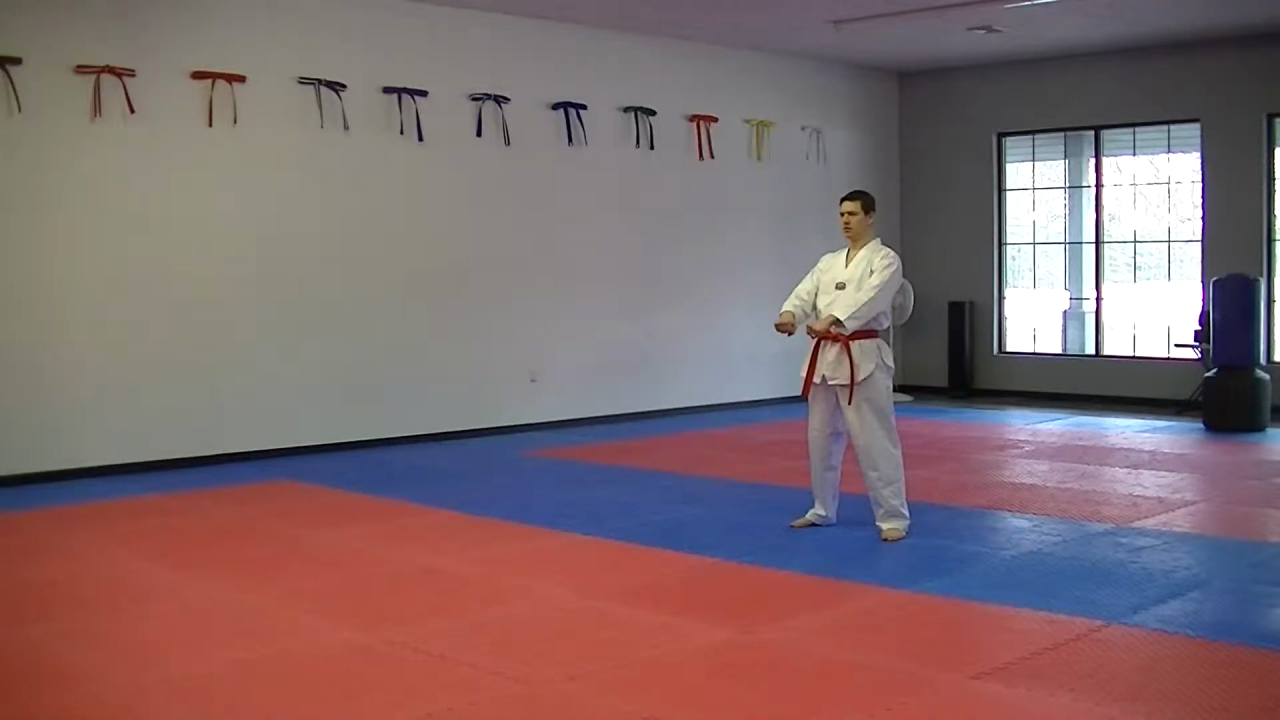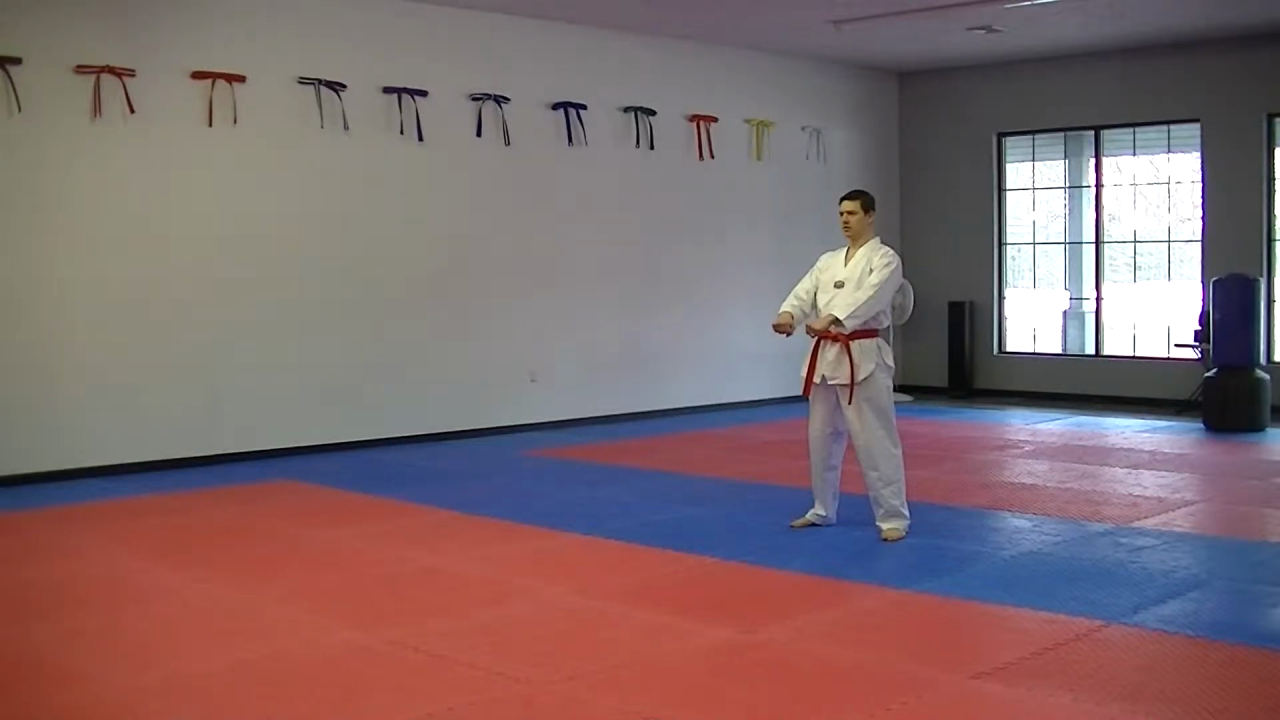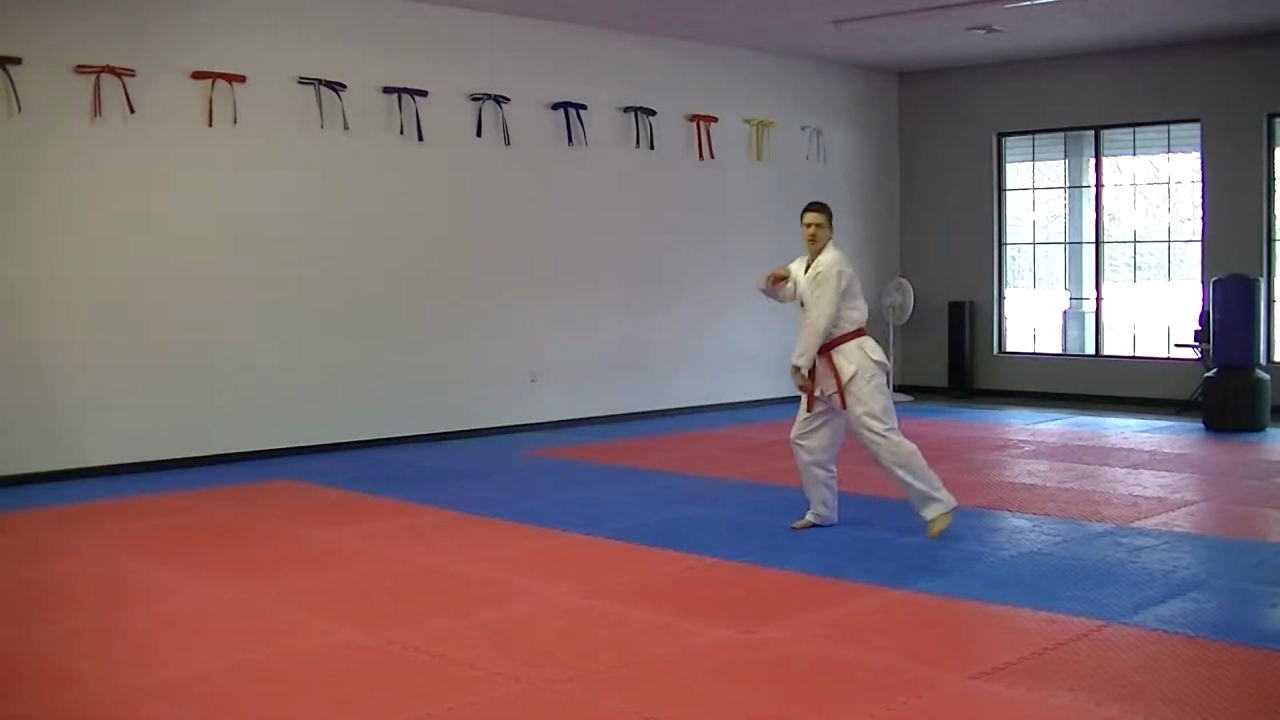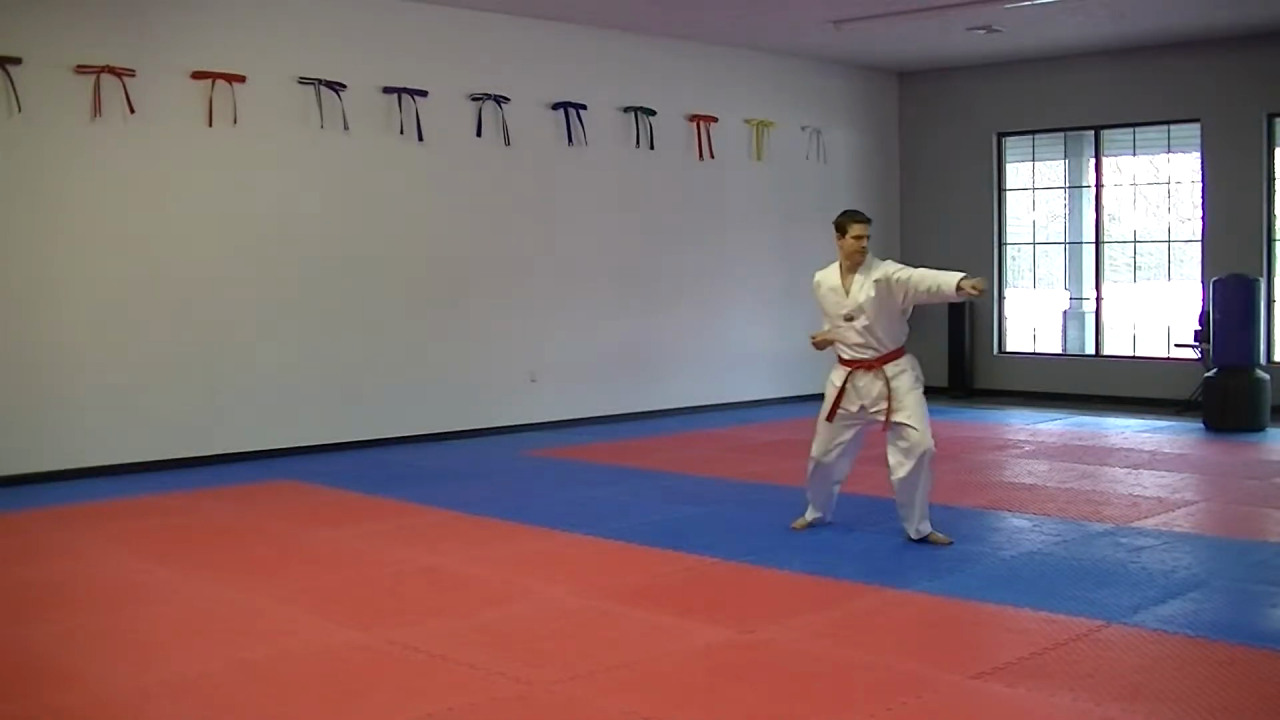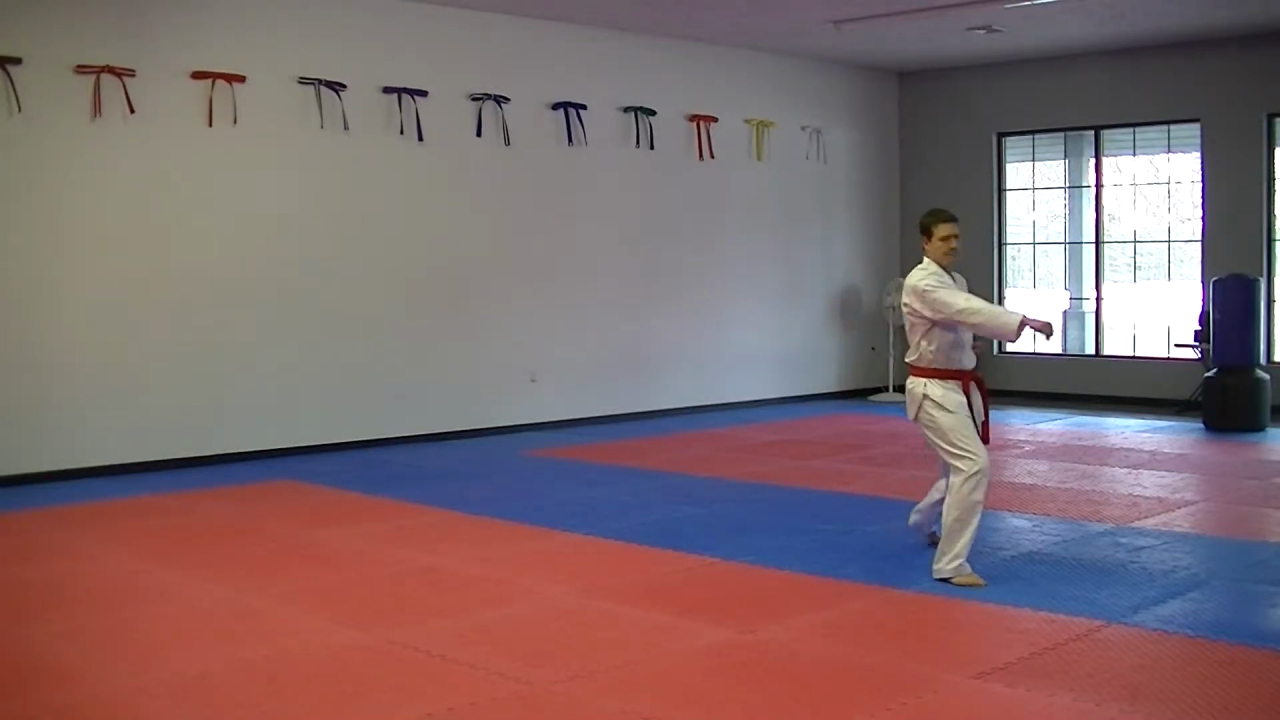
dt=1s
person 1, frame 1
left shoulder: (885, 260)
right shoulder: (828, 262)
left elbow: (868, 299)
right elbow: (805, 291)
left wrist: (829, 320)
right wrist: (789, 312)
left hip: (863, 358)
right hip: (826, 358)
left knee: (874, 440)
right knee: (821, 437)
left ankle: (893, 517)
right ankle: (822, 510)
person 1, frame 2
left shoulder: (885, 259)
right shoulder: (828, 260)
left elbow: (867, 297)
right elbow: (805, 291)
left wrist: (829, 319)
right wrist: (787, 313)
left hip: (863, 357)
right hip: (826, 356)
left knee: (875, 439)
right knee: (822, 437)
left ankle: (893, 517)
right ankle: (823, 510)
person 1, frame 3
left shoulder: (831, 265)
right shoulder: (803, 266)
left elbow: (818, 321)
right elbow: (777, 294)
left wrist: (799, 365)
right wrist: (774, 280)
left hip: (854, 361)
right hip: (827, 366)
left knee: (882, 434)
right knee: (806, 440)
left ankle: (937, 506)
right ankle: (822, 511)
person 1, frame 4
left shoulder: (885, 274)
right shoulder: (823, 281)
left elbow: (922, 280)
left wrist: (961, 282)
right wrist: (827, 337)
left hip: (894, 374)
right hip: (848, 378)
left knee: (917, 446)
right knee: (825, 451)
left ankle: (916, 526)
right ankle: (818, 511)
person 1, frame 5
left shoulder: (951, 277)
right shoulder: (922, 283)
right elbow: (965, 312)
right wrist: (1023, 323)
left hip: (960, 387)
right hip: (931, 391)
left knee: (969, 467)
right knee: (972, 466)
left ankle: (927, 521)
right ankle: (953, 563)
